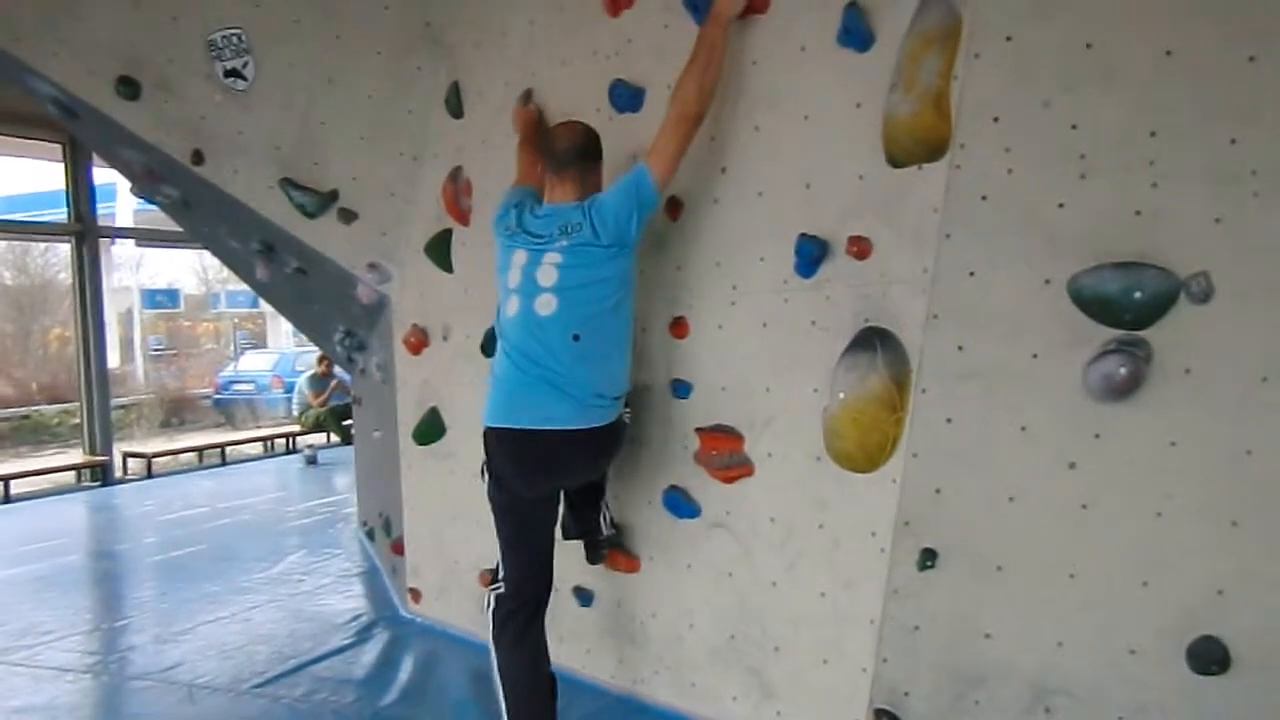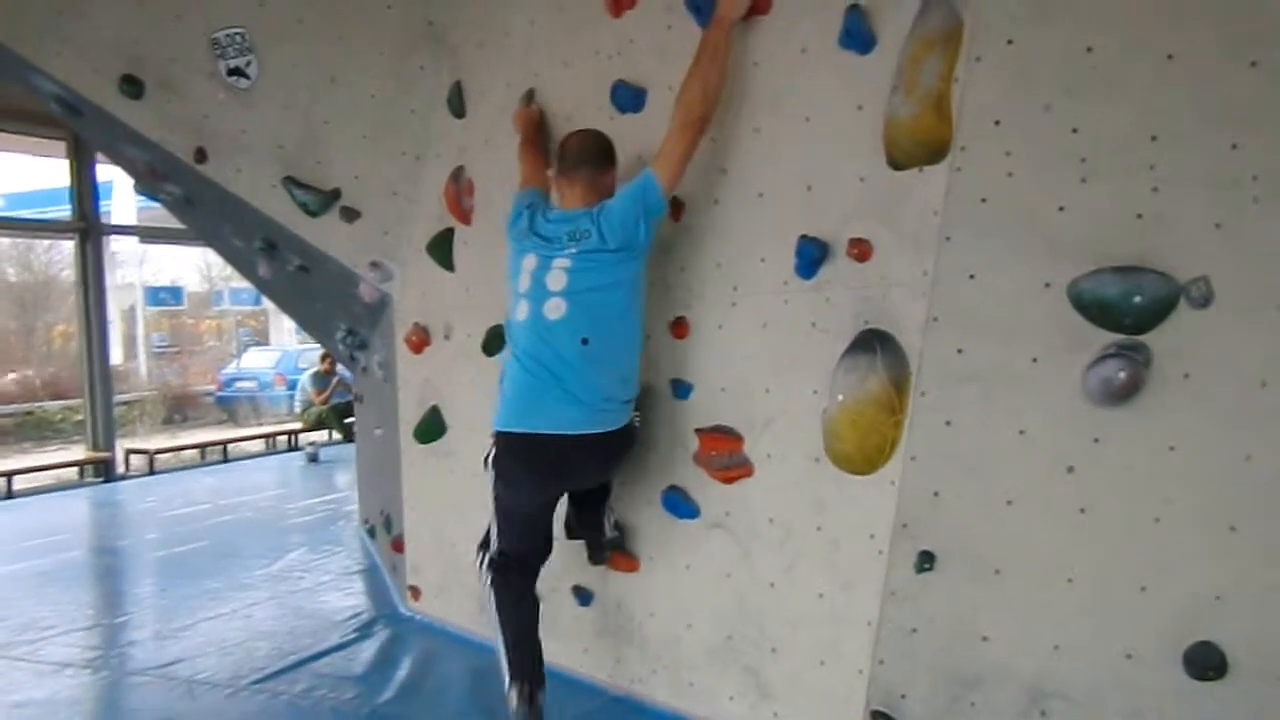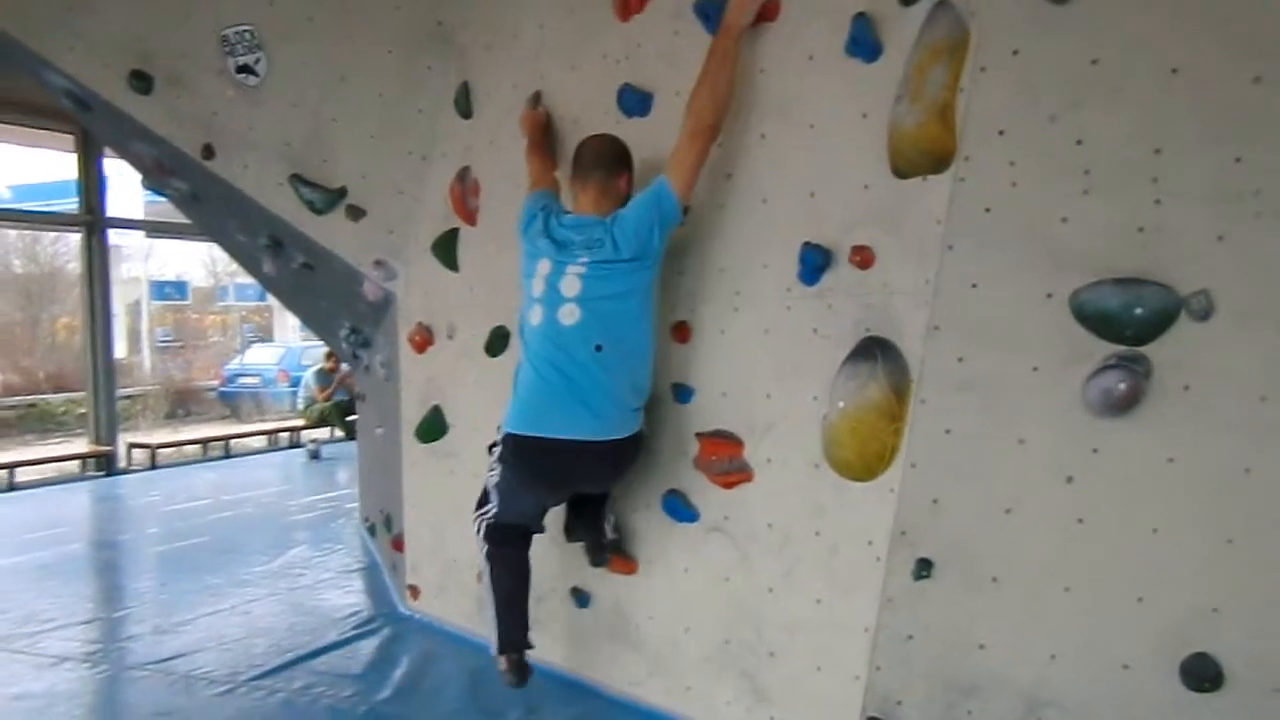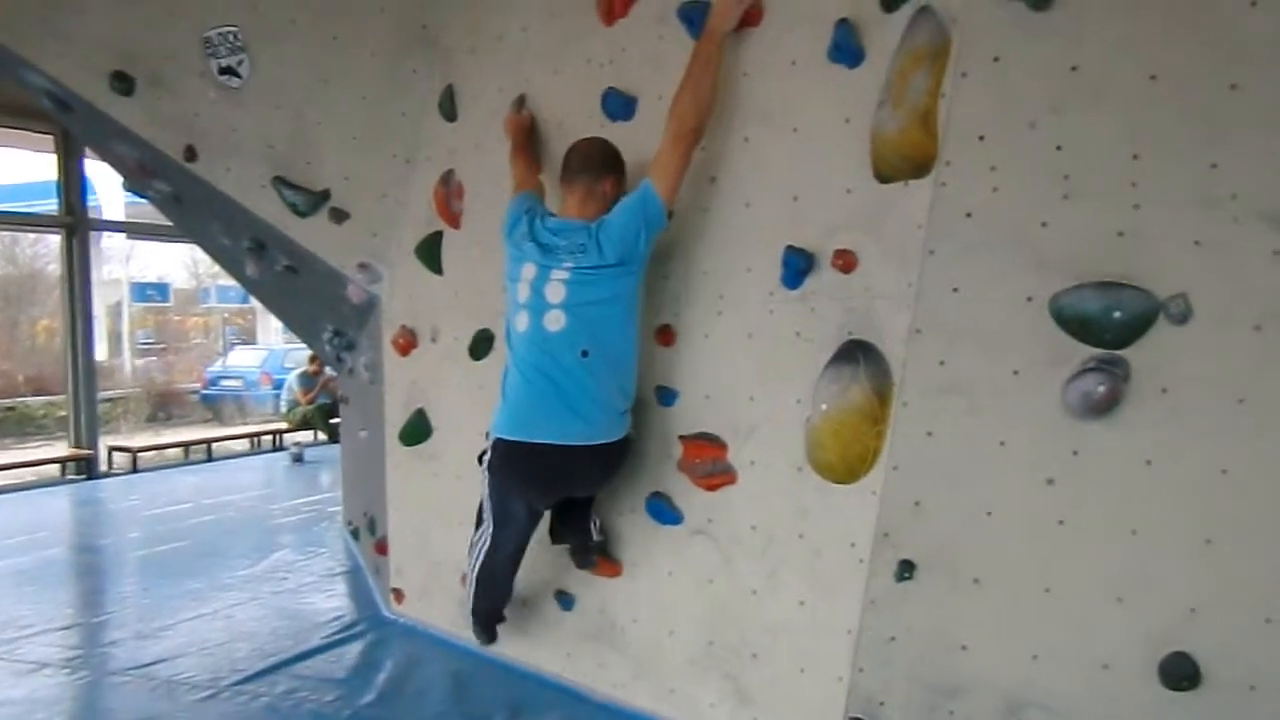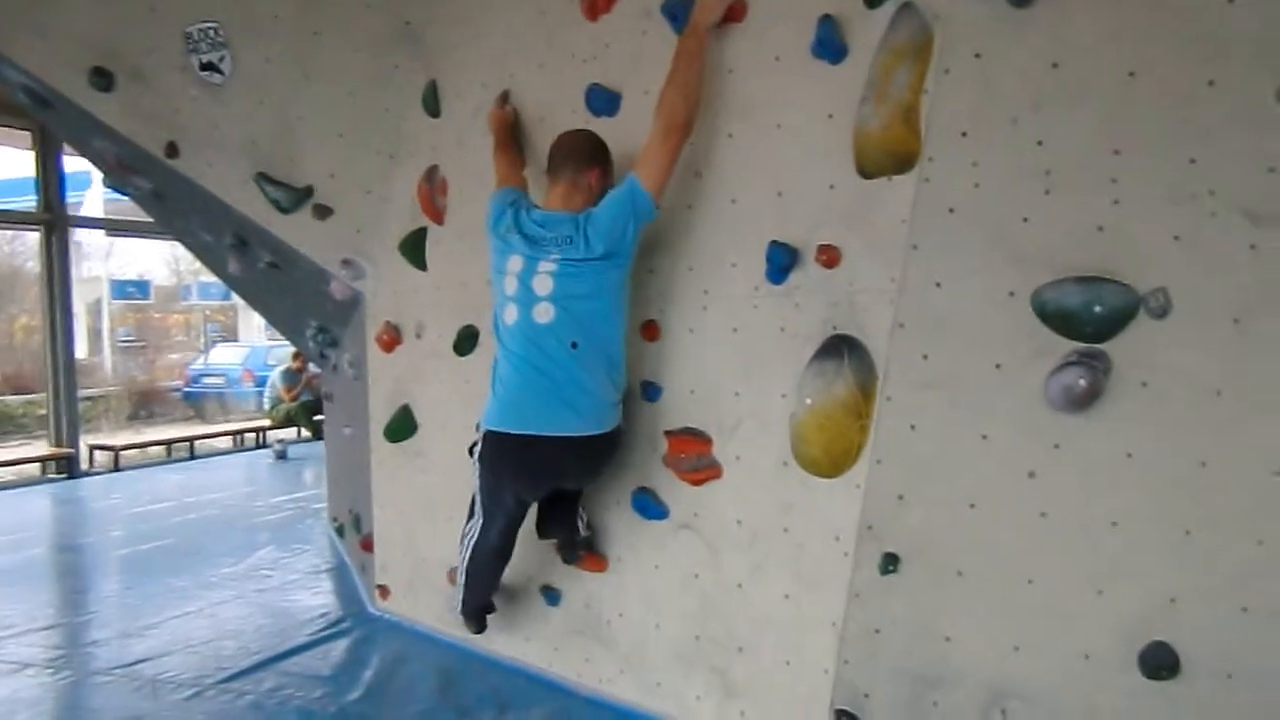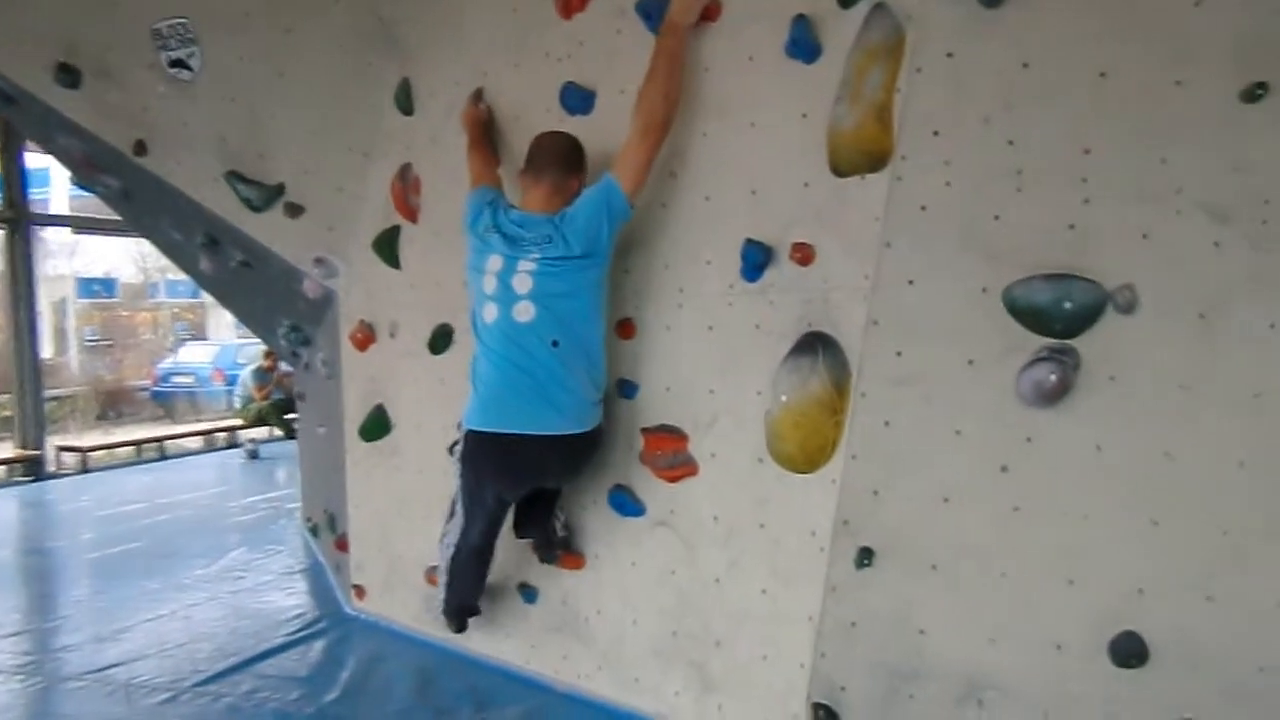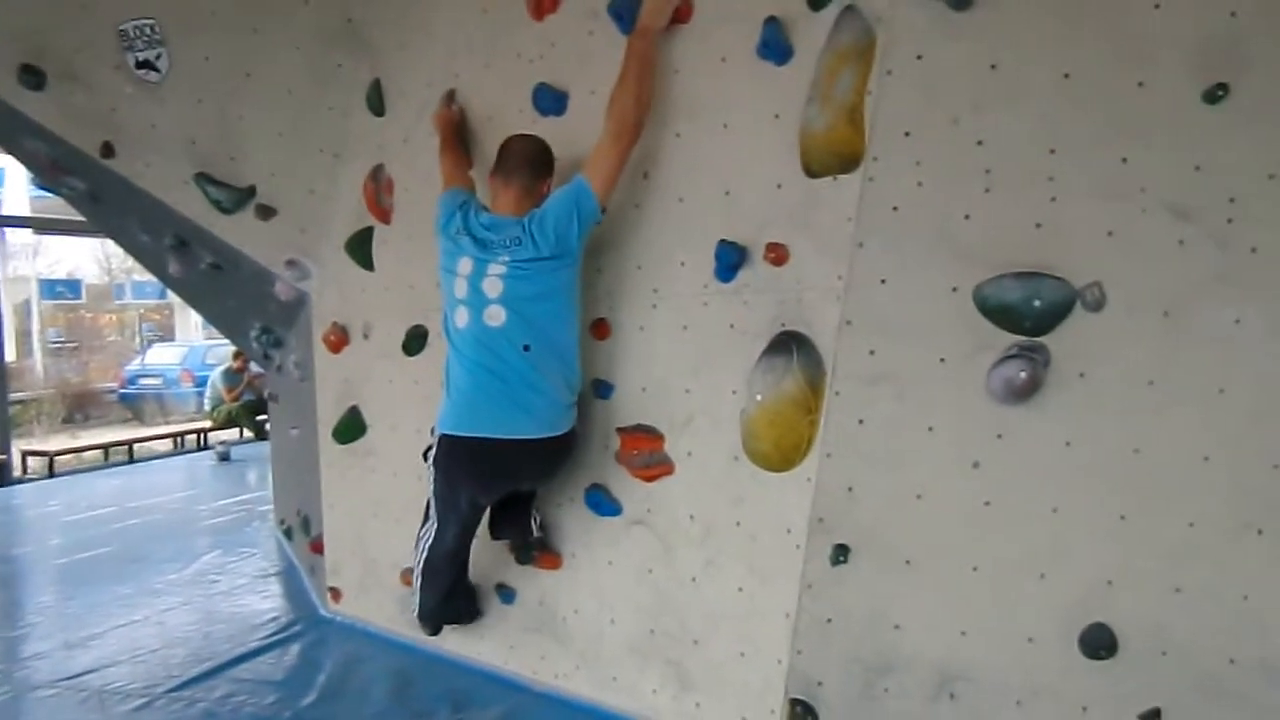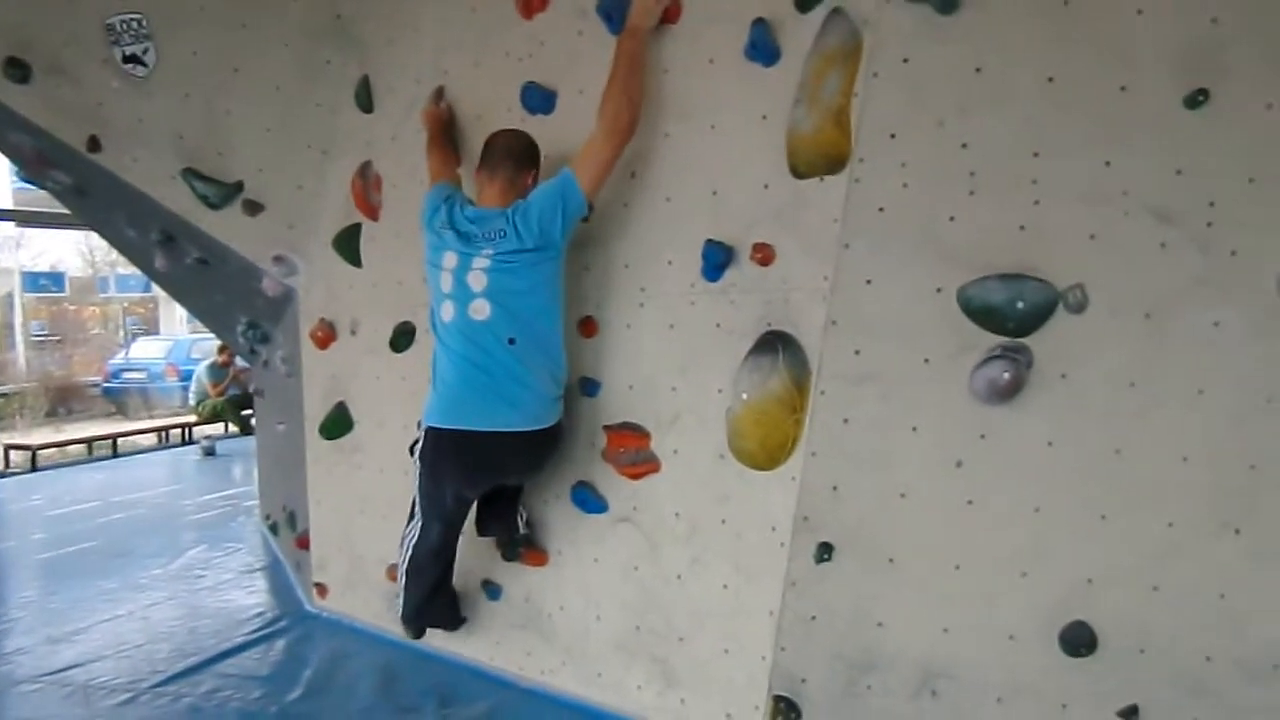
dt=0.2s
person 1, frame 1
left shoulder: (513, 223)
right shoulder: (612, 220)
left elbow: (530, 169)
right elbow: (684, 119)
left wrist: (527, 130)
left hip: (511, 438)
right hip: (590, 438)
left knee: (519, 595)
right ankle: (593, 528)
person 1, frame 2
left shoulder: (526, 226)
right shoulder: (622, 226)
left elbow: (533, 169)
right elbow: (690, 122)
left wrist: (530, 132)
left hip: (523, 443)
right hip: (601, 443)
left knee: (510, 555)
right ankle: (595, 529)
person 1, frame 3
left shoulder: (539, 229)
right shoulder: (635, 234)
left elbow: (541, 166)
right elbow: (700, 130)
left wrist: (536, 134)
left hip: (530, 446)
right hip: (611, 449)
left knee: (502, 521)
left ankle: (510, 644)
right ankle: (593, 529)
person 1, frame 4
left shoulder: (524, 233)
right shoulder: (620, 240)
left elbow: (526, 171)
right elbow: (682, 135)
left wrist: (521, 134)
left hip: (520, 448)
right hip: (598, 452)
left knee: (498, 539)
left ankle: (485, 619)
right ankle: (579, 534)
person 1, frame 5
left shoulder: (509, 226)
right shoulder: (608, 232)
left elbow: (507, 163)
right elbow: (671, 129)
left wrist: (503, 128)
left hip: (511, 439)
right hip: (589, 443)
left knee: (490, 529)
left ankle: (473, 608)
right ankle: (566, 529)
person 1, frame 6
left shoulder: (486, 226)
right shoulder: (585, 231)
left elbow: (483, 165)
right elbow: (649, 129)
left wrist: (477, 127)
left hip: (491, 439)
right hip: (571, 441)
left knee: (471, 529)
left ankle: (457, 608)
right ankle: (542, 527)
person 1, frame 7
left shoulder: (456, 228)
right shoulder: (555, 233)
left elbow: (454, 165)
right elbow: (621, 131)
left wrist: (450, 129)
left hip: (466, 441)
right hip: (545, 443)
left knee: (446, 531)
left ankle: (436, 611)
right ankle: (519, 528)
person 1, frame 8
left shoulder: (442, 222)
right shoulder: (539, 225)
left elbow: (441, 162)
right elbow: (614, 130)
left wrist: (438, 126)
left hip: (452, 435)
right hip: (531, 438)
left knee: (432, 529)
left ankle: (421, 614)
right ankle: (505, 523)
